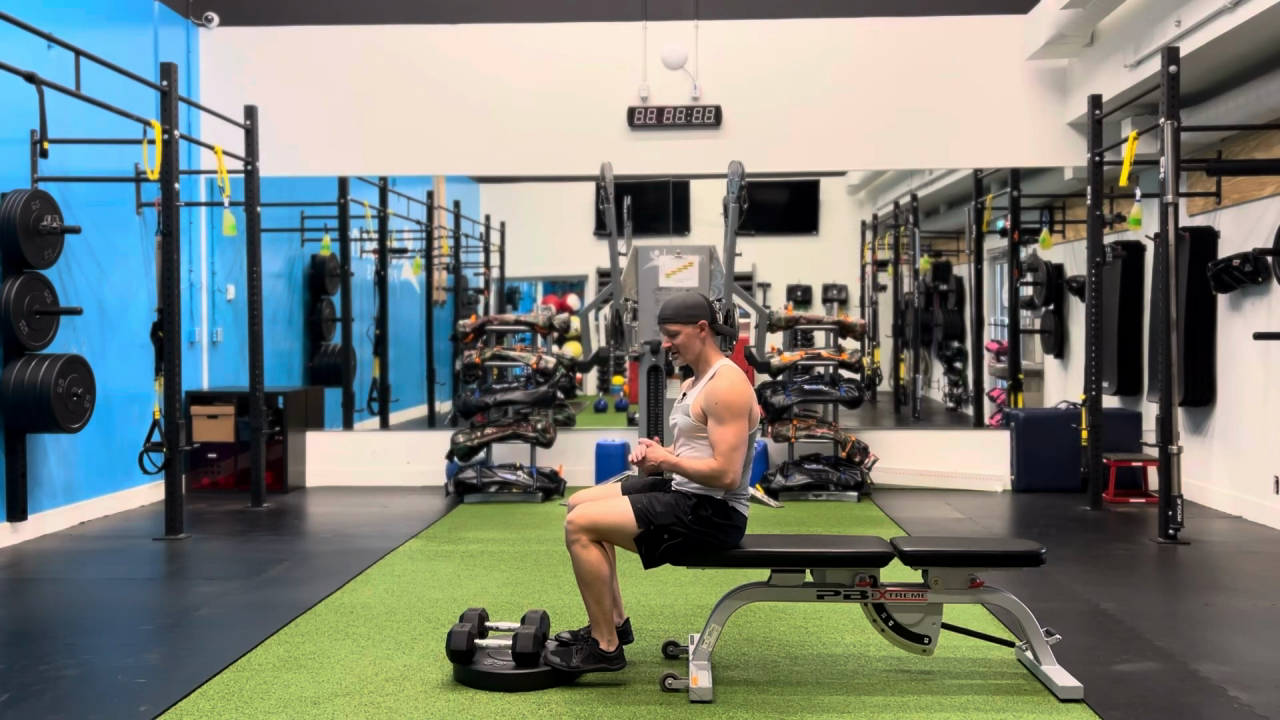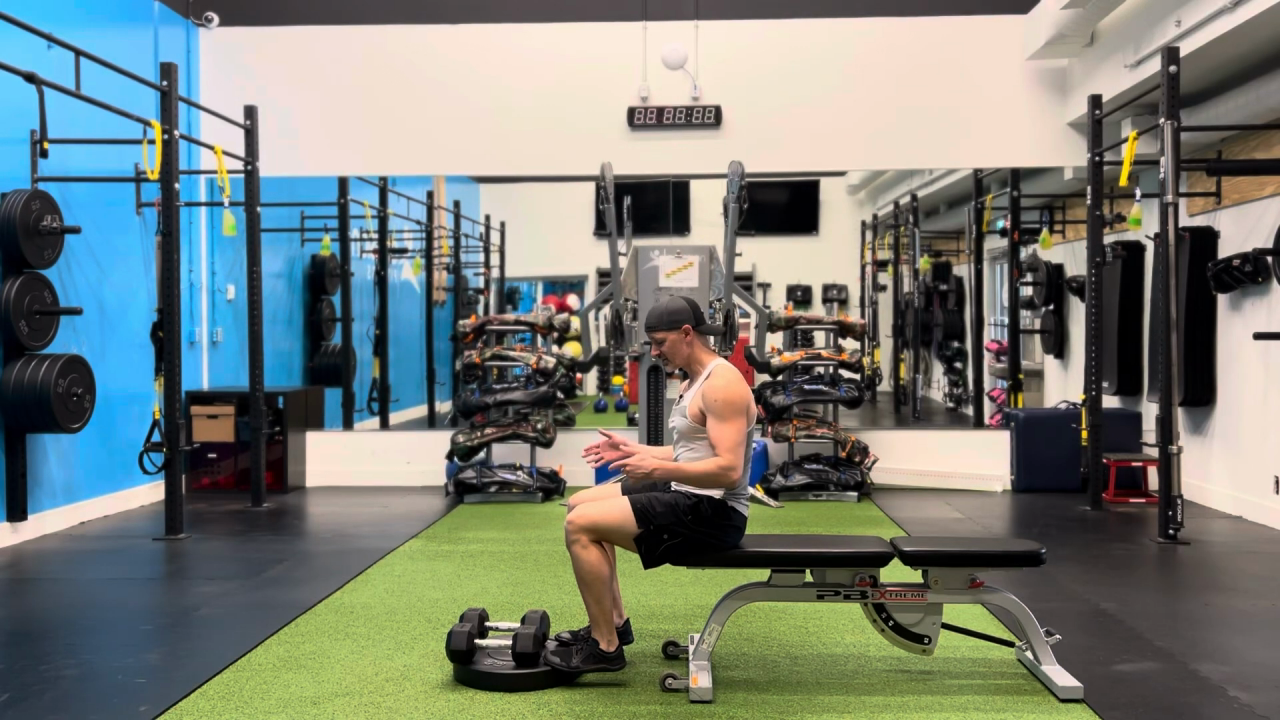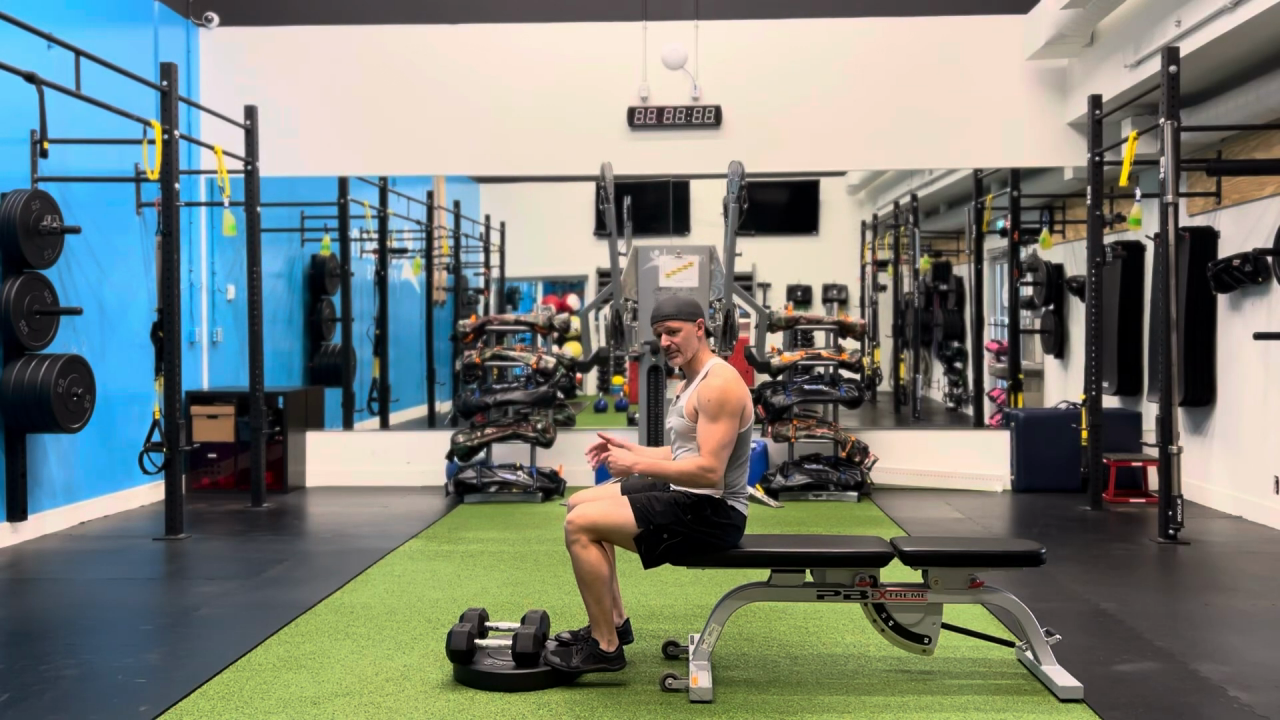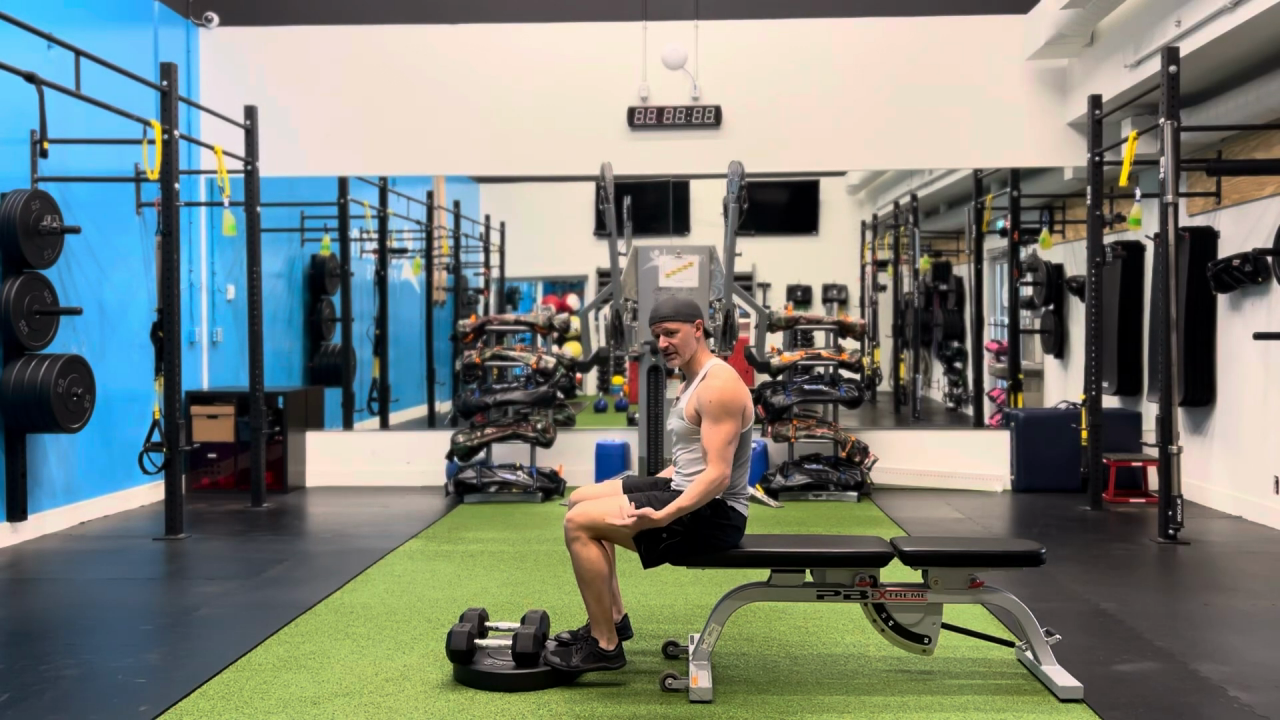
dt=0.4s
person 1, frame 1
left shoulder: (727, 386)
right shoulder: (695, 382)
left elbow: (726, 474)
left wrist: (666, 461)
right wrist: (652, 454)
left hip: (713, 513)
right hip: (689, 496)
left knee: (580, 525)
right knee: (580, 504)
left ankle: (605, 646)
right ankle: (613, 622)
person 1, frame 2
left shoulder: (723, 385)
right shoulder: (696, 382)
left elbow: (729, 470)
left wrist: (658, 470)
right wrist: (631, 448)
left hip: (712, 512)
right hip: (689, 496)
left knee: (580, 525)
right knee: (580, 504)
left ankle: (605, 646)
right ankle: (613, 622)
person 1, frame 3
left shoulder: (719, 384)
right shoulder: (692, 381)
left elbow: (709, 471)
left wrist: (638, 466)
right wrist: (629, 449)
left hip: (712, 512)
right hip: (691, 499)
left knee: (580, 525)
right knee: (580, 504)
left ankle: (605, 646)
right ankle: (613, 622)
person 1, frame 4
left shoulder: (719, 385)
right shoulder: (694, 381)
left elbow: (718, 475)
left wrist: (661, 517)
right wrist: (644, 495)
left hip: (712, 513)
right hip: (689, 495)
left knee: (579, 523)
right knee: (580, 500)
left ankle: (604, 644)
right ankle: (612, 618)
